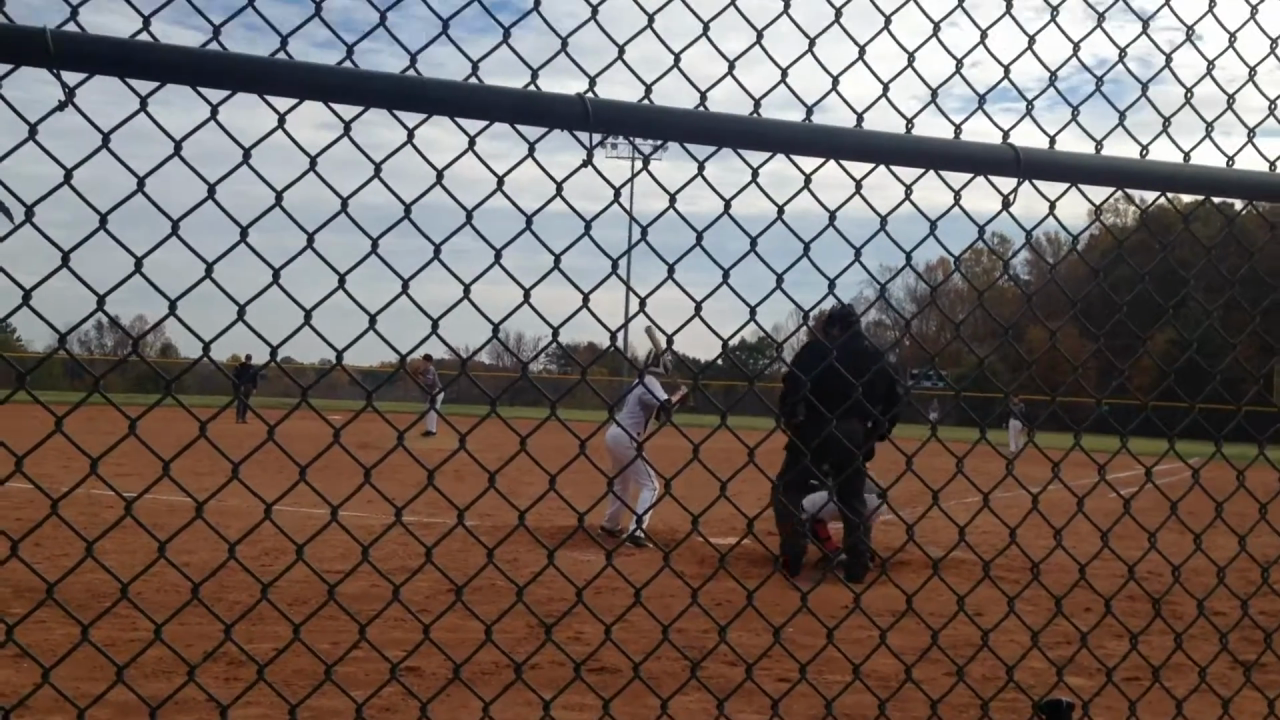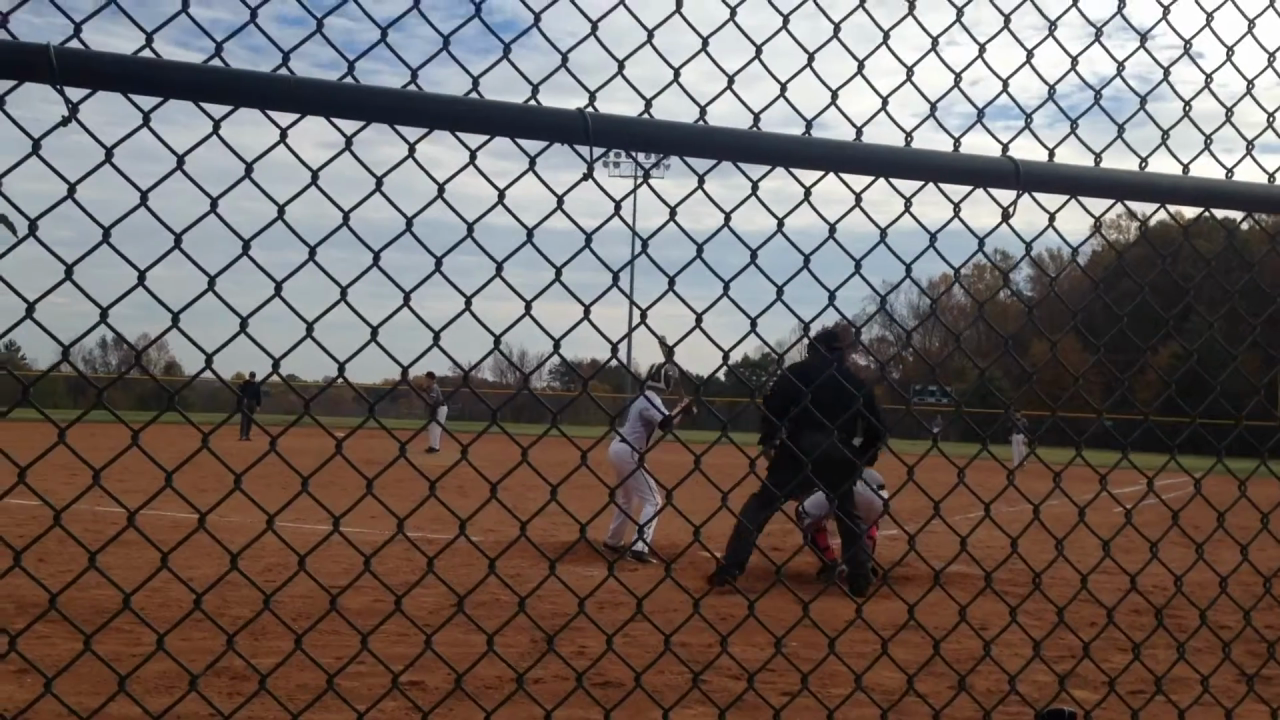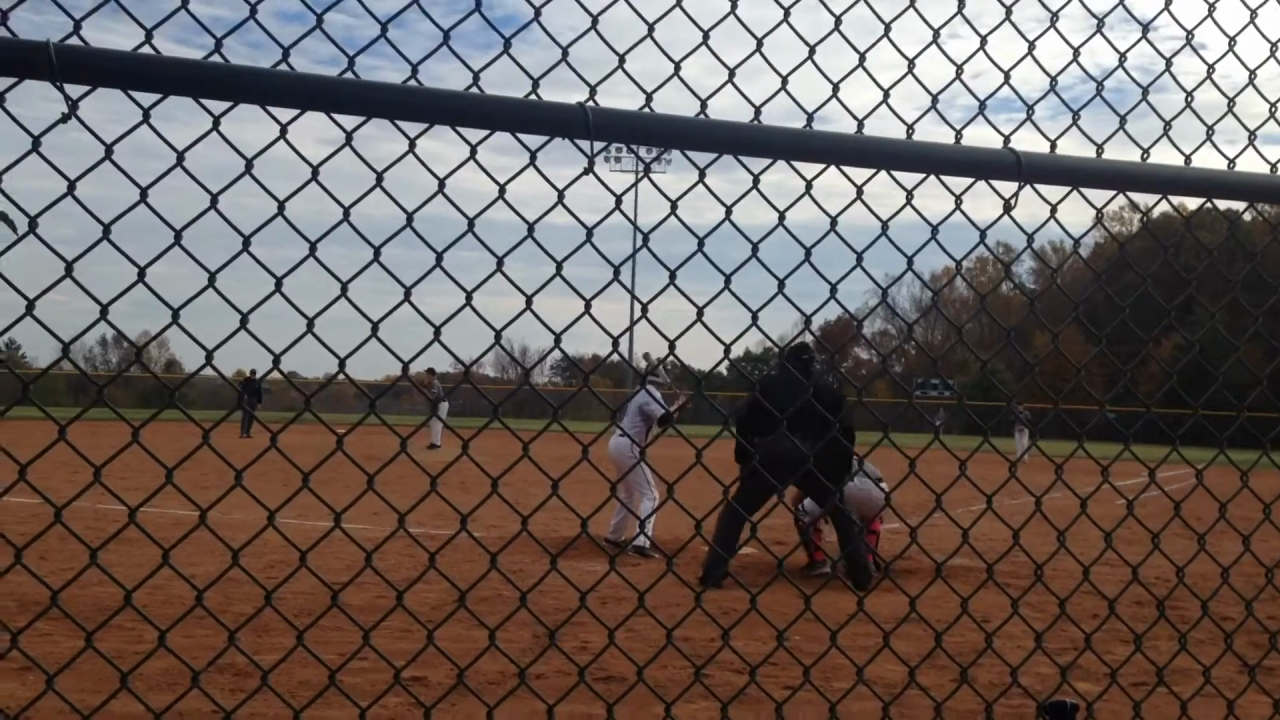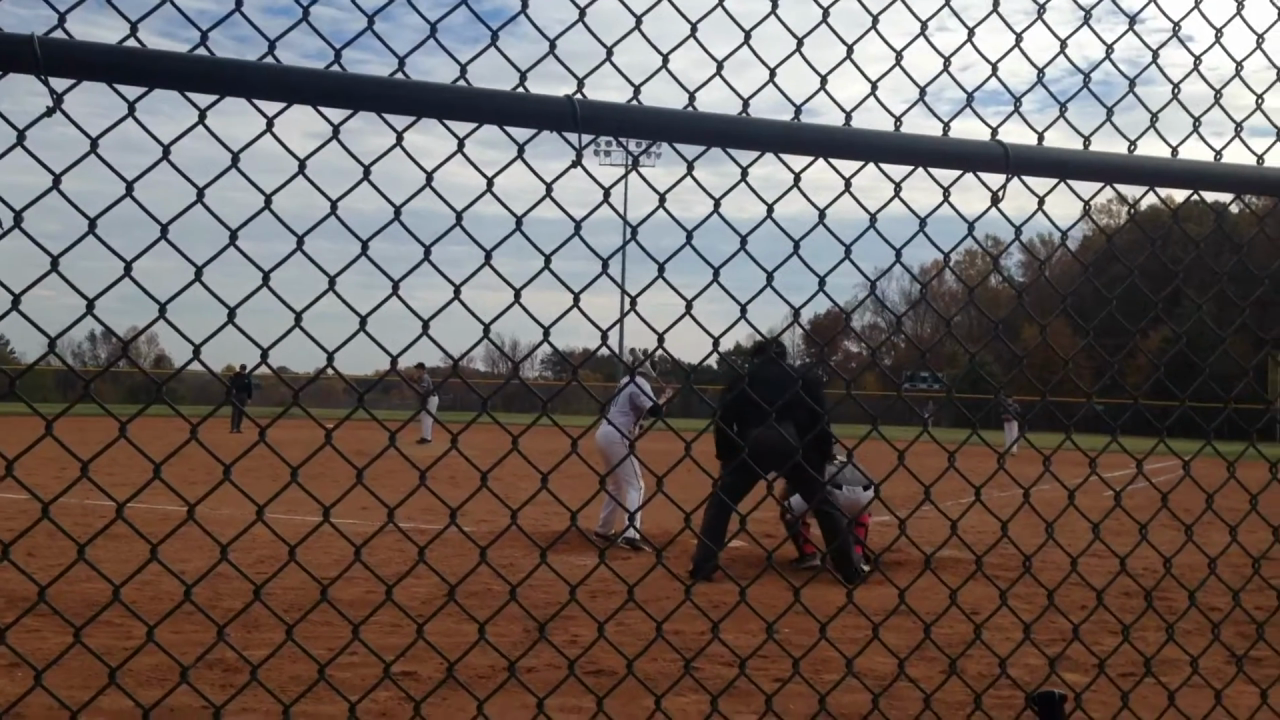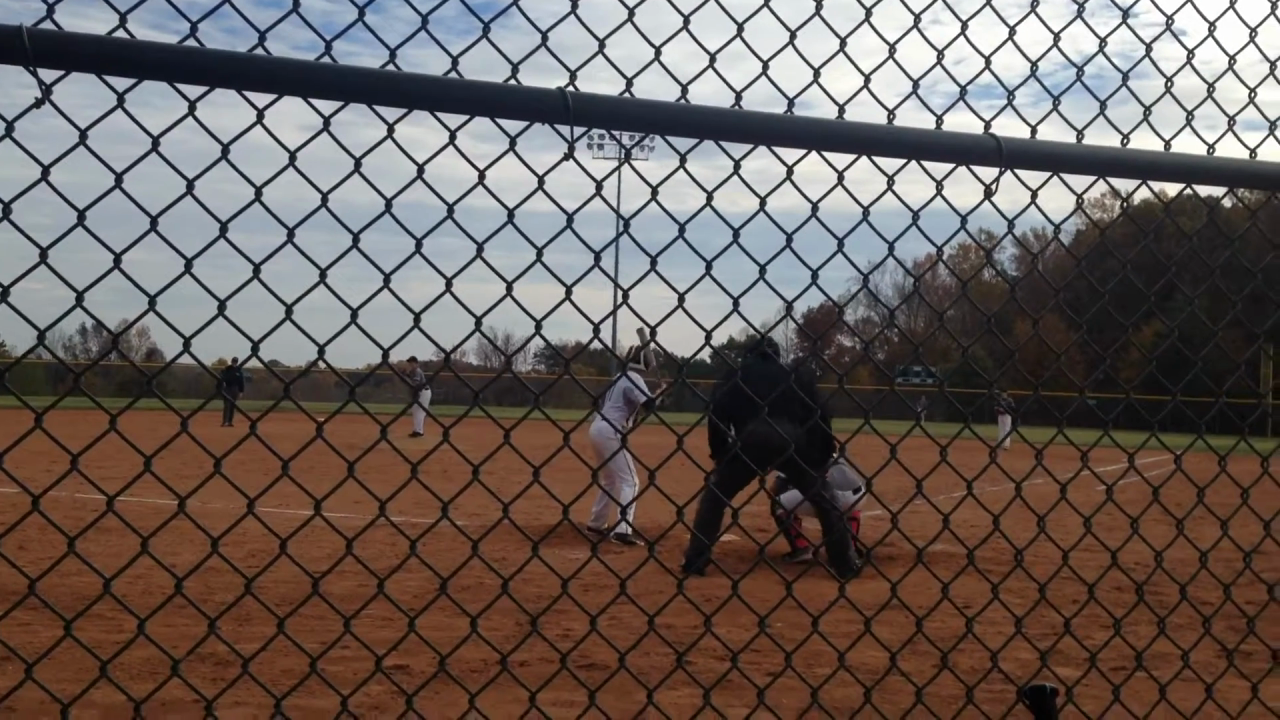
dt=0.2s
person 1, frame 1
left shoulder: (816, 347)
right shoulder: (874, 356)
left elbow: (792, 384)
right elbow: (892, 400)
left wrist: (787, 417)
right wrist: (877, 432)
left hip: (815, 431)
right hip: (854, 435)
left knee: (786, 490)
right knee: (853, 500)
left ankle: (793, 553)
right ankle: (856, 566)
person 1, frame 2
left shoulder: (799, 371)
right shoulder: (857, 380)
left elbow: (772, 403)
right elbow: (875, 426)
left wrist: (769, 441)
right wrist: (863, 459)
left hip: (799, 448)
right hip: (838, 454)
left knee: (760, 506)
right knee: (849, 514)
left ankle: (729, 569)
right ankle: (860, 579)
person 1, frame 3
left shoulder: (768, 384)
right shoulder: (827, 390)
left elbow: (745, 424)
right elbow: (843, 432)
left wrist: (745, 461)
right wrist: (842, 470)
left hip: (771, 455)
right hip: (810, 456)
left knee: (736, 510)
right knee: (841, 512)
left ankle: (713, 572)
right ankle: (861, 575)
person 1, frame 4
left shoulder: (744, 379)
right shoulder: (804, 379)
left elbow: (723, 418)
right elbow: (820, 421)
left wrist: (726, 457)
right wrist: (822, 461)
left hip: (753, 445)
right hip: (794, 446)
left knee: (721, 501)
right knee: (824, 505)
left ankle: (703, 566)
right ankle: (851, 570)
person 1, frame 5
left shoulder: (737, 376)
right shoulder: (797, 377)
left elbow: (718, 416)
right elbow: (820, 416)
left wrist: (719, 456)
right wrist: (824, 457)
left hip: (752, 441)
right hip: (794, 442)
left knee: (716, 494)
right knee: (824, 500)
left ankle: (696, 560)
right ankle: (846, 564)
person 2, frame 1
left shoulder: (642, 382)
right shoulder: (650, 383)
left elbow: (660, 417)
right elbow: (665, 409)
left wrist: (677, 399)
right wrist: (679, 396)
left hip: (616, 434)
right hip: (626, 438)
left knee: (623, 483)
right knee: (650, 485)
left ankle: (610, 524)
right ankle: (636, 532)
person 2, frame 2
left shoulder: (644, 396)
right shoulder: (651, 398)
left elbow: (663, 423)
right elbow: (666, 425)
left wrist: (681, 412)
right wrist: (681, 409)
left hip: (619, 449)
right hip: (628, 453)
left knee: (626, 498)
right knee: (652, 500)
left ankle: (613, 541)
right ankle: (639, 548)
person 2, frame 3
left shoulder: (641, 391)
right shoulder: (650, 393)
left elbow: (658, 420)
right elbow: (665, 420)
left wrist: (675, 408)
right wrist: (678, 405)
left hip: (618, 444)
right hip: (629, 447)
left knee: (628, 493)
right knee: (649, 495)
left ankle: (614, 536)
right ankle: (640, 543)
person 2, frame 4
left shoulder: (627, 381)
right shoulder: (640, 383)
left elbow: (640, 411)
right elbow: (654, 411)
left wrist: (661, 400)
right wrist: (665, 397)
left hip: (605, 433)
right hip: (617, 437)
left knee: (616, 484)
right knee: (634, 485)
left ankle: (604, 530)
right ankle: (631, 535)
person 2, frame 5
left shoulder: (621, 378)
right shoulder: (634, 378)
left elbow: (637, 410)
right elbow: (649, 405)
left wrist: (655, 396)
right wrist: (660, 392)
left hip: (598, 429)
right hip: (610, 432)
left knee: (609, 480)
right knee: (629, 481)
left ankle: (596, 524)
right ankle: (623, 530)
